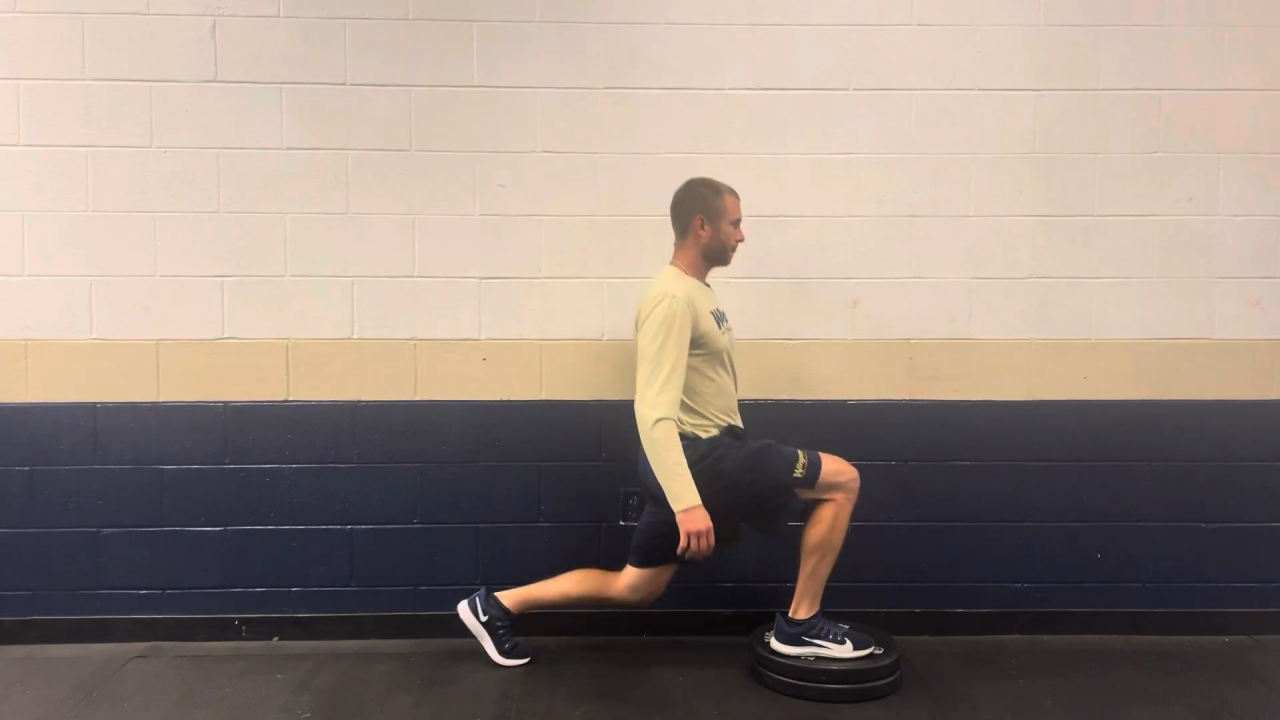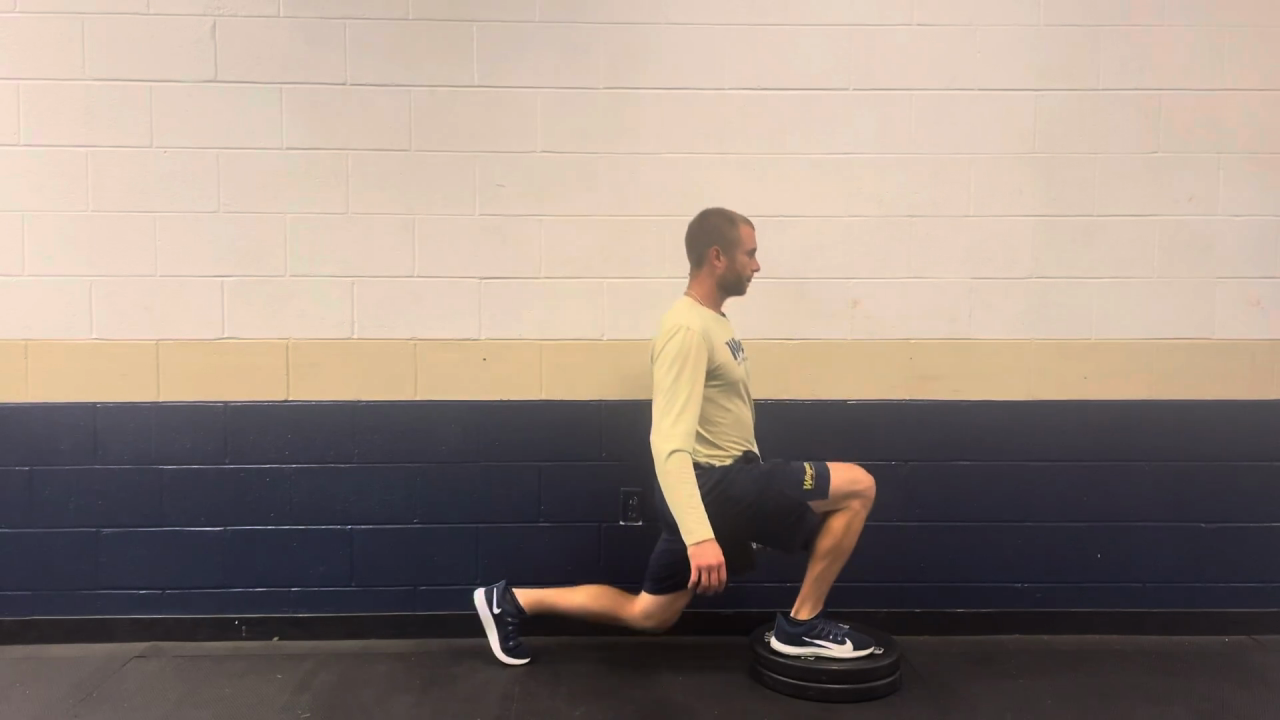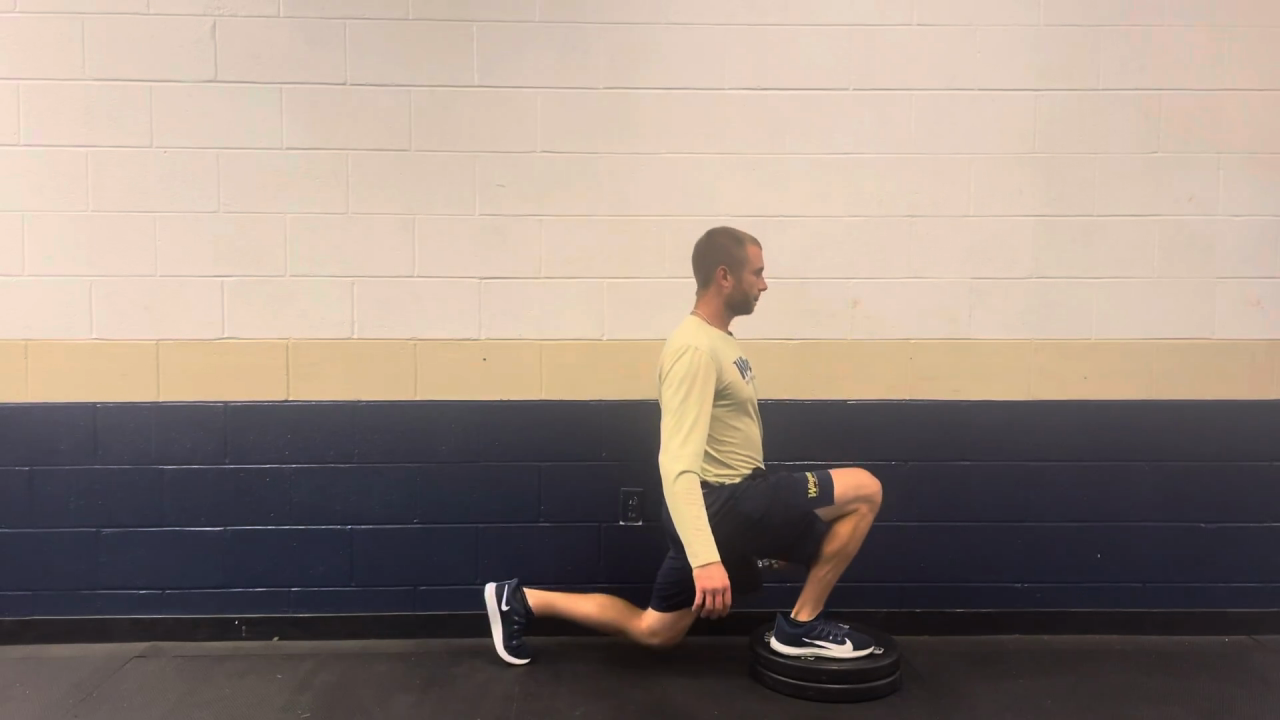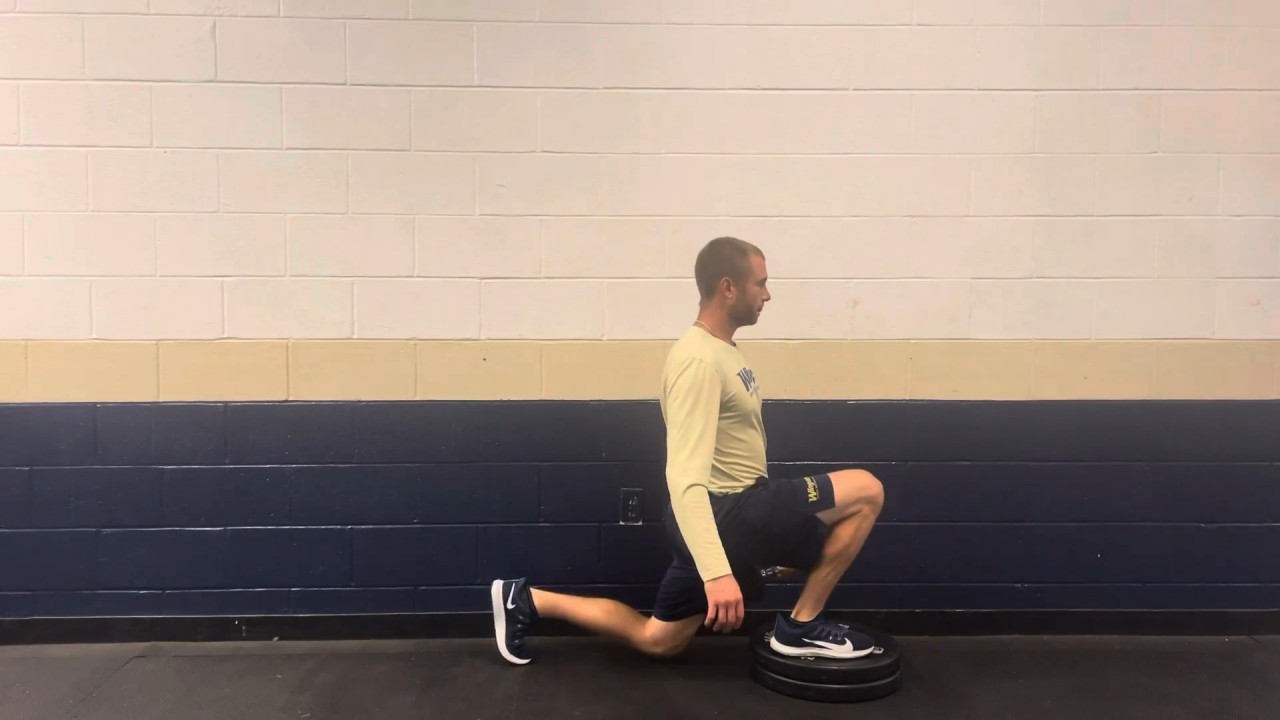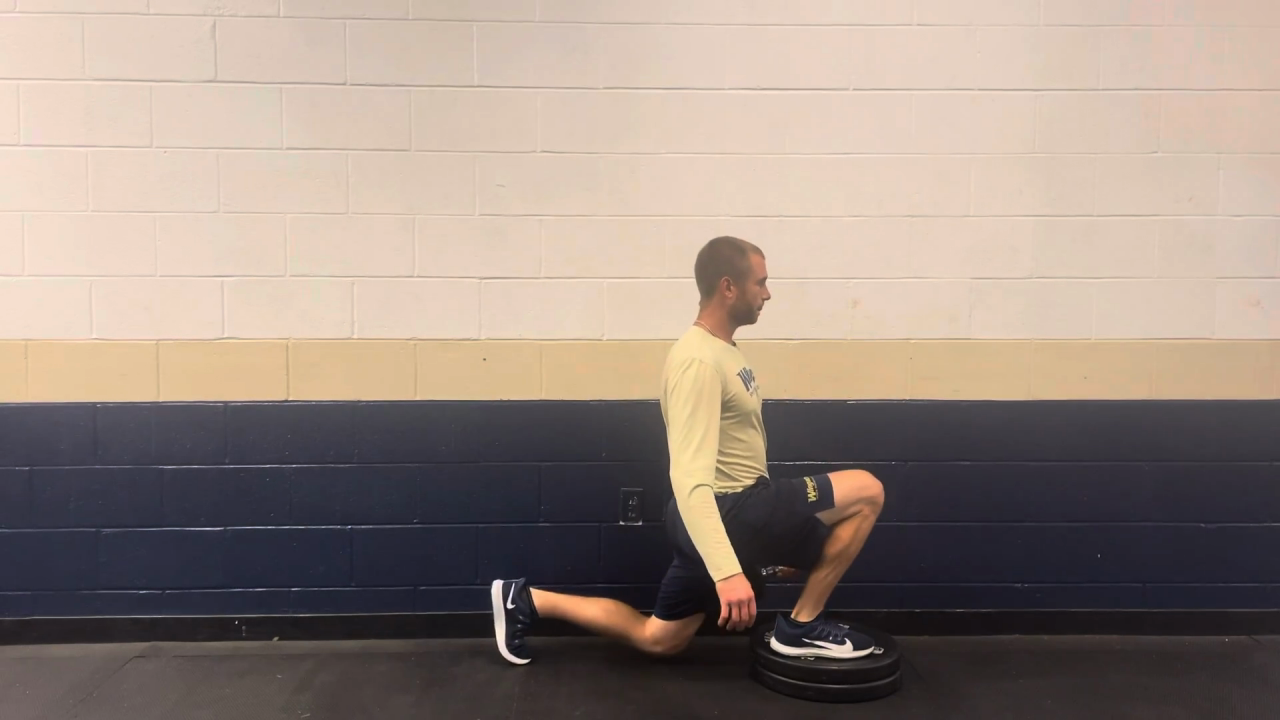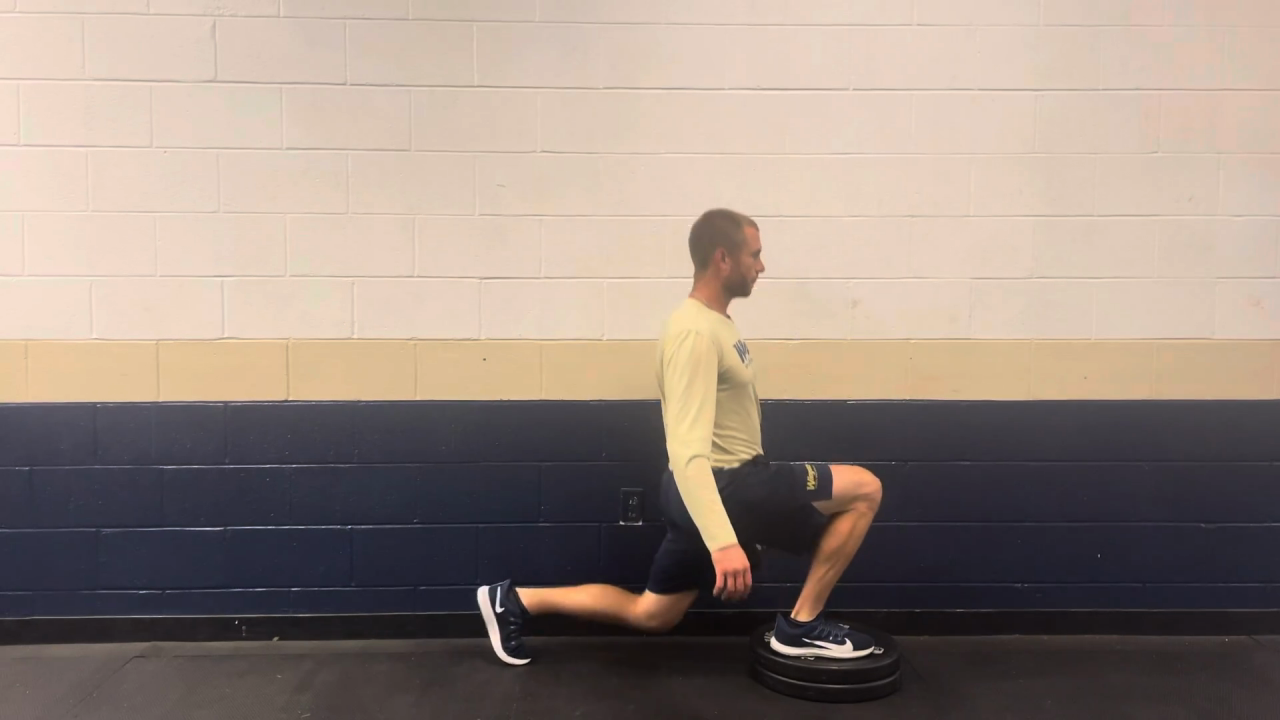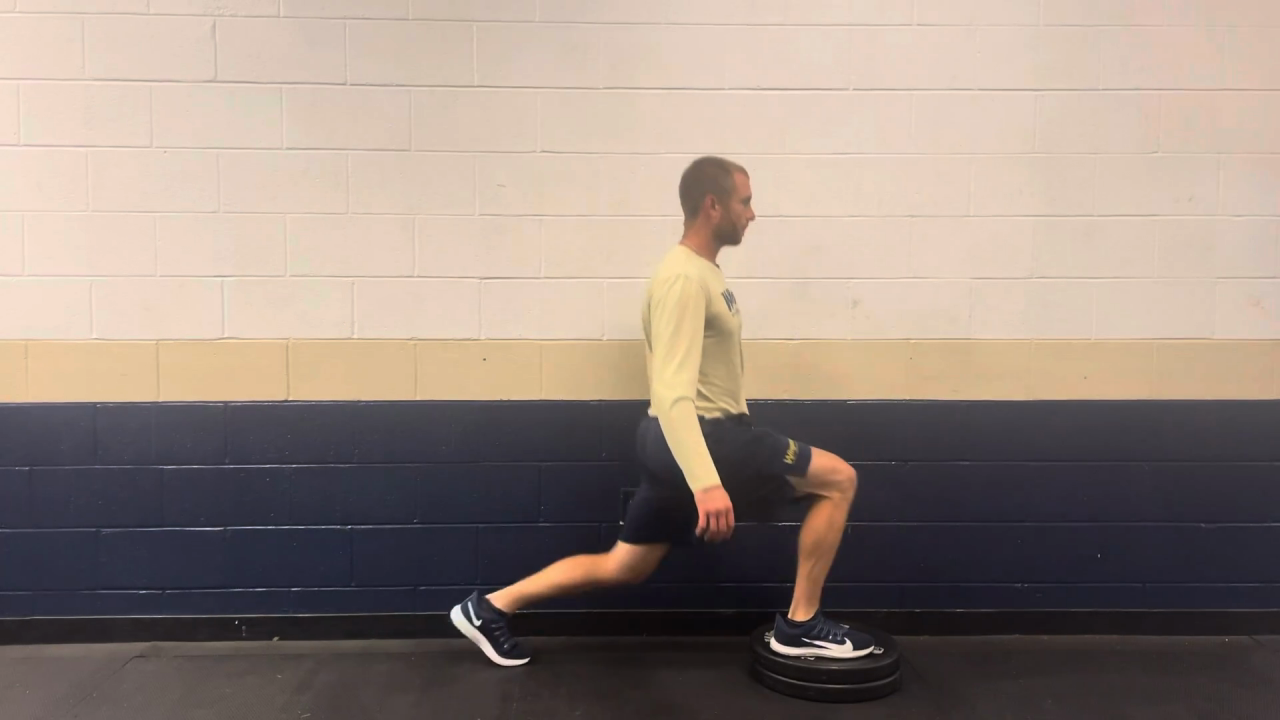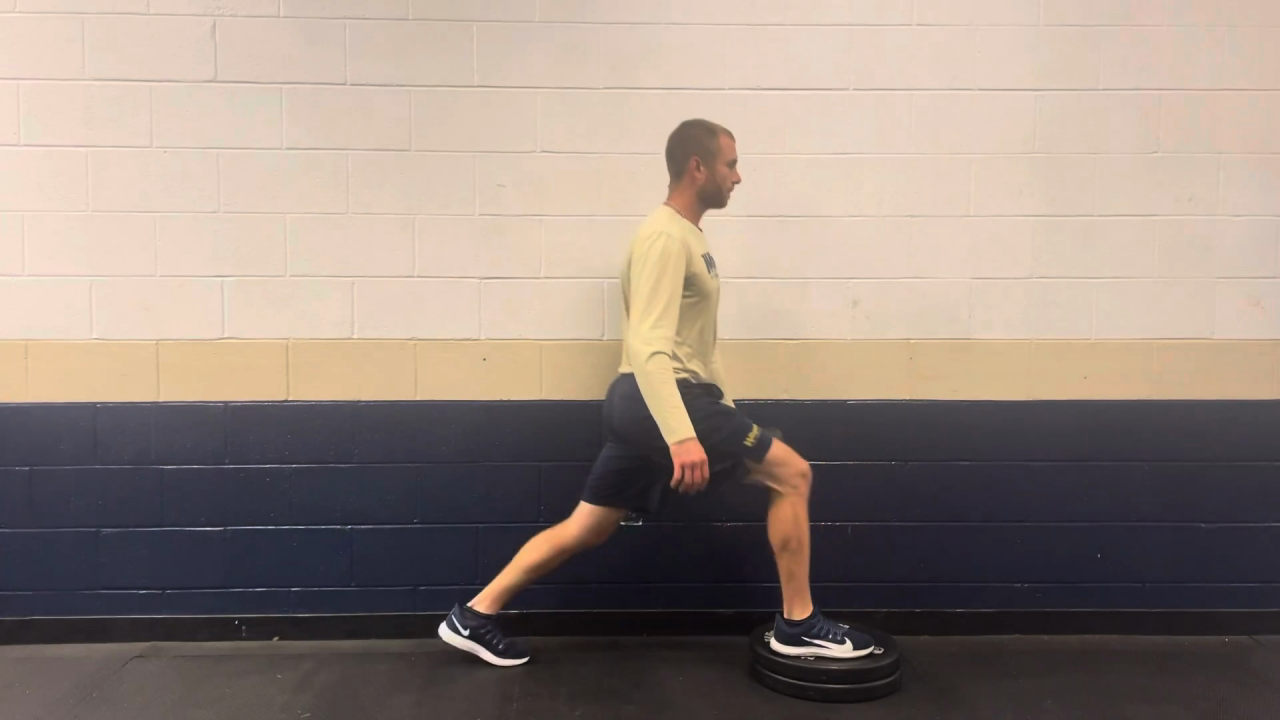
dt=0.2s
person 1, frame 1
left shoulder: (693, 290)
right shoulder: (672, 298)
right elbow: (655, 412)
right wrist: (686, 502)
left hip: (701, 453)
right hip: (699, 457)
left knee: (635, 586)
right knee: (842, 480)
left ankle: (495, 606)
right ankle: (801, 624)
person 1, frame 2
left shoulder: (710, 321)
right shoulder: (688, 330)
right elbow: (670, 444)
left wrist: (748, 515)
right wrist: (699, 537)
left hip: (721, 481)
right hip: (716, 485)
left knee: (649, 613)
right knee: (857, 487)
left ankle: (509, 602)
right ankle: (803, 624)
person 1, frame 3
left shoulder: (717, 339)
right shoulder: (696, 349)
right elbow: (678, 465)
left wrist: (766, 531)
right wrist: (704, 559)
left hip: (727, 499)
right hip: (723, 504)
left knee: (656, 630)
right knee: (864, 491)
left ankle: (519, 601)
right ankle: (803, 624)
person 1, frame 4
left shoulder: (720, 350)
right shoulder: (699, 362)
right elbow: (685, 478)
left wrist: (774, 537)
right wrist: (717, 573)
left hip: (735, 508)
right hip: (729, 514)
left knee: (658, 639)
right knee: (866, 491)
left ankle: (524, 601)
right ankle: (803, 624)
person 1, frame 5
left shoulder: (720, 350)
right shoulder: (699, 363)
right elbow: (691, 481)
left wrist: (772, 534)
right wrist: (727, 572)
left hip: (733, 508)
right hip: (730, 513)
left knee: (659, 638)
right knee: (865, 492)
left ankle: (523, 601)
right ankle: (803, 625)
person 1, frame 6
left shoulder: (714, 322)
right shoulder: (696, 333)
right elbow: (688, 452)
right wrist: (723, 541)
left hip: (724, 484)
right hip: (726, 487)
left knee: (654, 612)
right knee: (863, 490)
left ankle: (513, 602)
right ankle: (803, 625)
person 1, frame 7
left shoulder: (702, 272)
right shoulder: (685, 278)
right elbow: (673, 392)
left wrist: (747, 451)
right wrist: (707, 480)
left hip: (690, 438)
right hip: (700, 437)
left knee: (624, 566)
right knee: (836, 479)
left ankle: (489, 608)
right ankle: (802, 625)
person 1, frame 8
left shoulder: (687, 235)
right shoulder: (666, 237)
right elbow: (649, 347)
left wrist: (727, 413)
right wrist: (682, 434)
left hip: (641, 404)
right hip: (665, 400)
left knee: (587, 527)
right knee: (791, 474)
left ankle: (474, 616)
right ankle: (800, 625)
